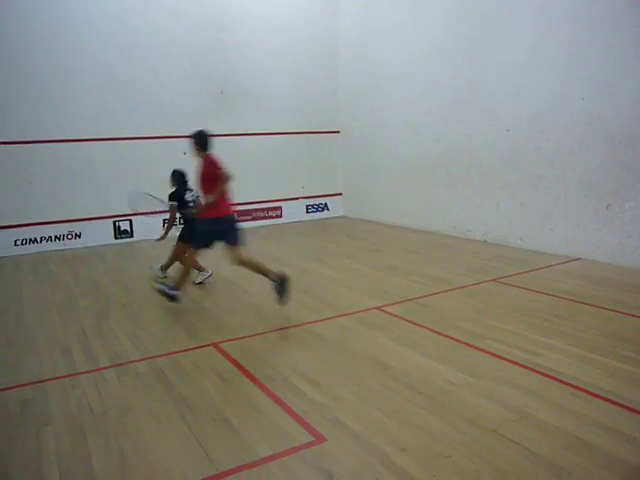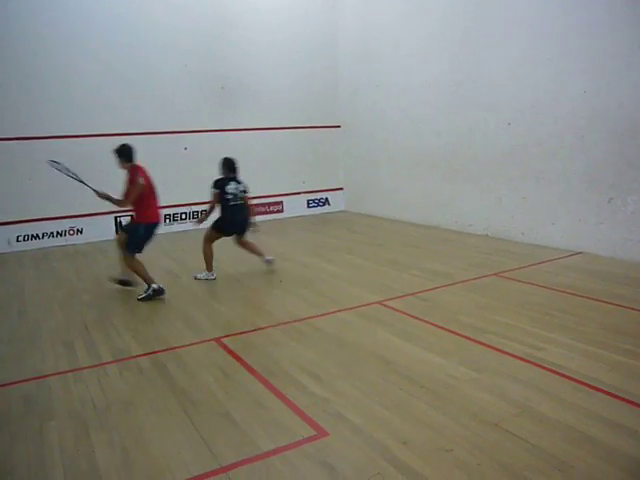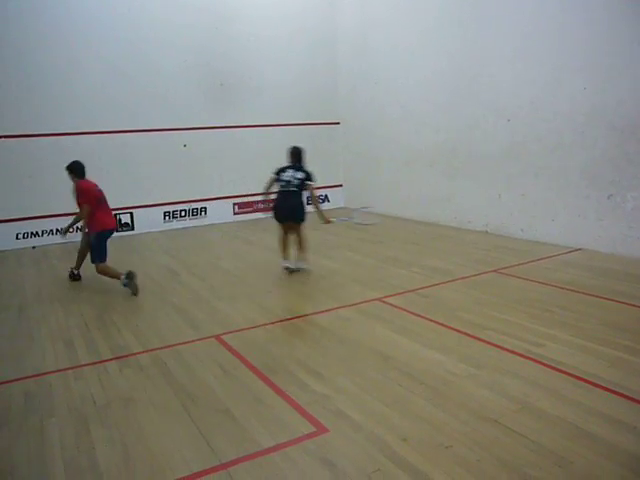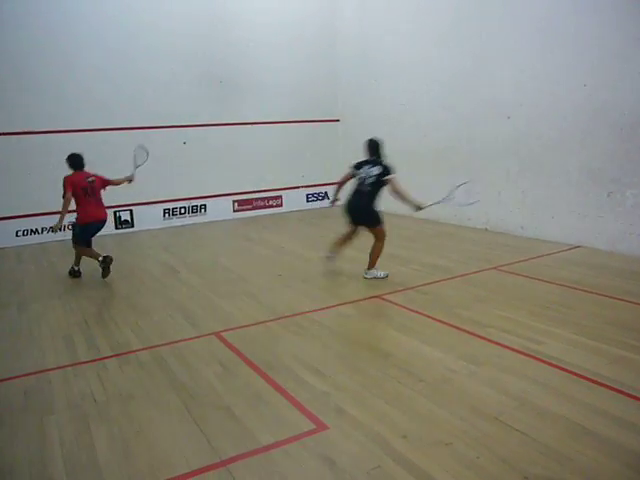
dt=0.3s
person 1, frame 1
left shoulder: (208, 160)
right shoulder: (210, 160)
left elbow: (227, 176)
left wrist: (213, 197)
right wrist: (203, 203)
left hip: (211, 215)
right hip: (226, 214)
left knee: (191, 252)
right knee: (238, 256)
left ankle: (175, 290)
right ankle: (277, 278)
person 1, frame 2
left shoulder: (136, 170)
right shoulder: (133, 173)
left elbow: (141, 183)
right elbow: (122, 202)
left wrist: (128, 202)
right wrist: (107, 197)
left hip: (147, 219)
right hip: (142, 219)
left knee: (128, 254)
right knee: (121, 238)
left ankle: (154, 287)
right ankle: (126, 277)
person 1, frame 3
left shoulder: (80, 186)
right shoulder: (91, 185)
left elbow: (85, 211)
left wrist: (71, 225)
right wrist: (71, 225)
left hip: (100, 227)
right hip: (110, 224)
left knee: (100, 267)
right knee: (85, 241)
left ankle: (124, 277)
right ankle: (76, 271)
person 1, frame 4
left shoulder: (69, 179)
right shoulder: (95, 177)
left elbow: (68, 198)
right elbow: (115, 182)
left wrist: (60, 221)
right wrist: (127, 178)
left hip: (87, 219)
right hip: (102, 217)
left knee: (79, 246)
right knee: (82, 240)
left ankle: (102, 259)
right ankle: (76, 268)
person 2, frame 1
left shoulder: (174, 195)
right shoulder: (191, 191)
left elbow: (173, 217)
left wrist: (165, 234)
left hip: (191, 225)
left knee: (179, 254)
right knee: (178, 250)
left ankle: (204, 271)
right ankle: (163, 269)
person 2, frame 2
left shoulder: (219, 183)
right shoulder: (242, 184)
left elbow: (213, 204)
right elbow: (247, 204)
left wrist: (205, 217)
right wrist: (250, 219)
left hip: (229, 219)
right hip: (242, 219)
left knee: (207, 241)
right knee: (240, 240)
left ankle: (209, 272)
right ankle: (265, 258)
person 2, frame 3
left shoulder: (281, 170)
right shoulder: (305, 174)
left elbow: (267, 188)
right elbow: (313, 196)
left wrist: (266, 198)
right wrist: (322, 215)
left hip: (280, 205)
right hip: (295, 205)
left knee: (285, 232)
right knee: (297, 232)
left ankle: (286, 261)
right ankle: (300, 260)
person 2, frame 4
left shoulder: (360, 165)
right shoulder: (384, 168)
left elbow: (342, 181)
right elbow: (396, 190)
left wrist: (335, 196)
right wrist: (413, 204)
left hip: (353, 204)
right hip: (366, 207)
left knee: (353, 231)
right knee: (380, 237)
left ankle: (333, 252)
right ankle: (370, 270)
